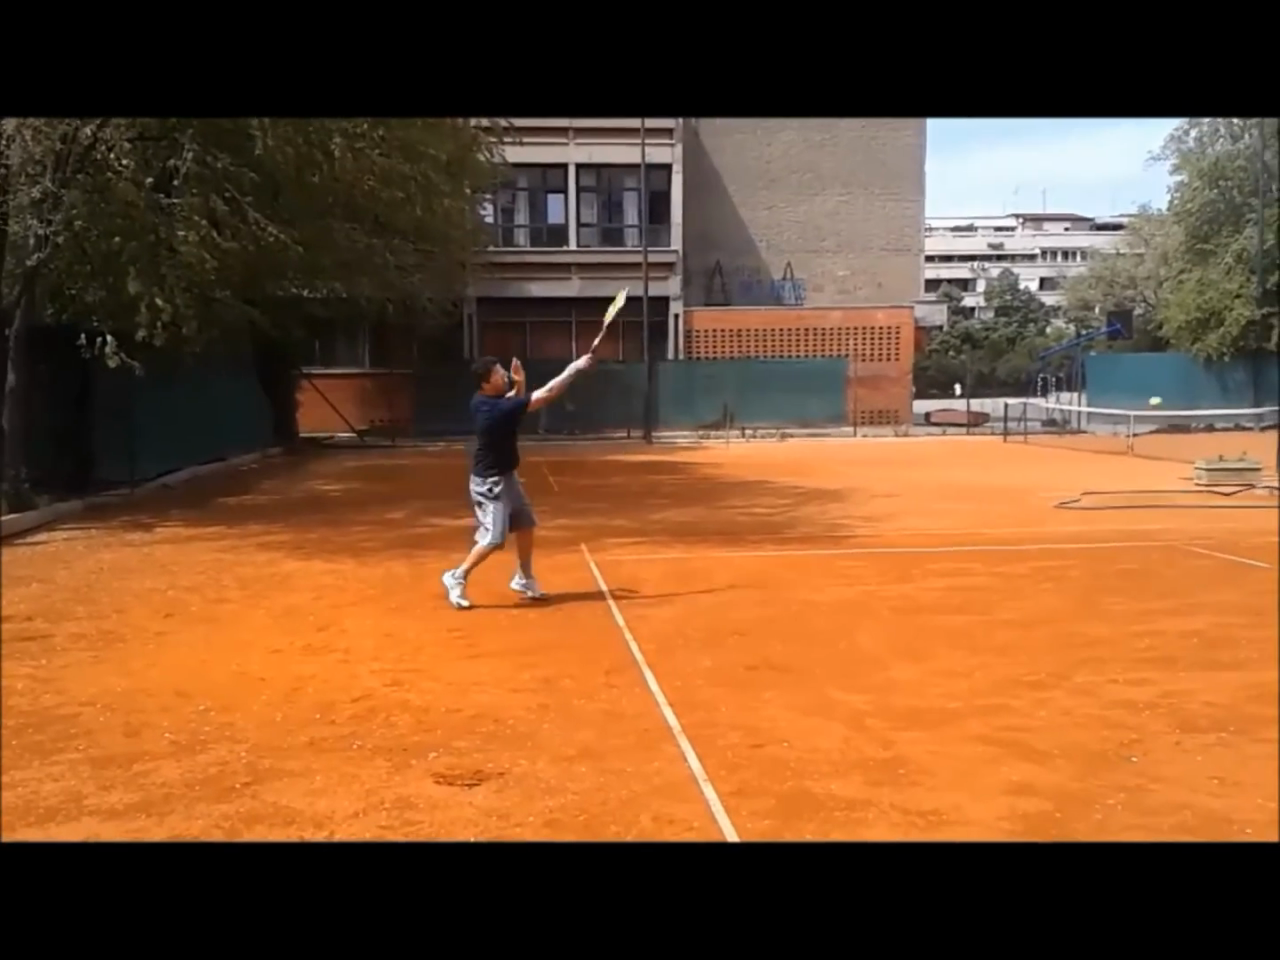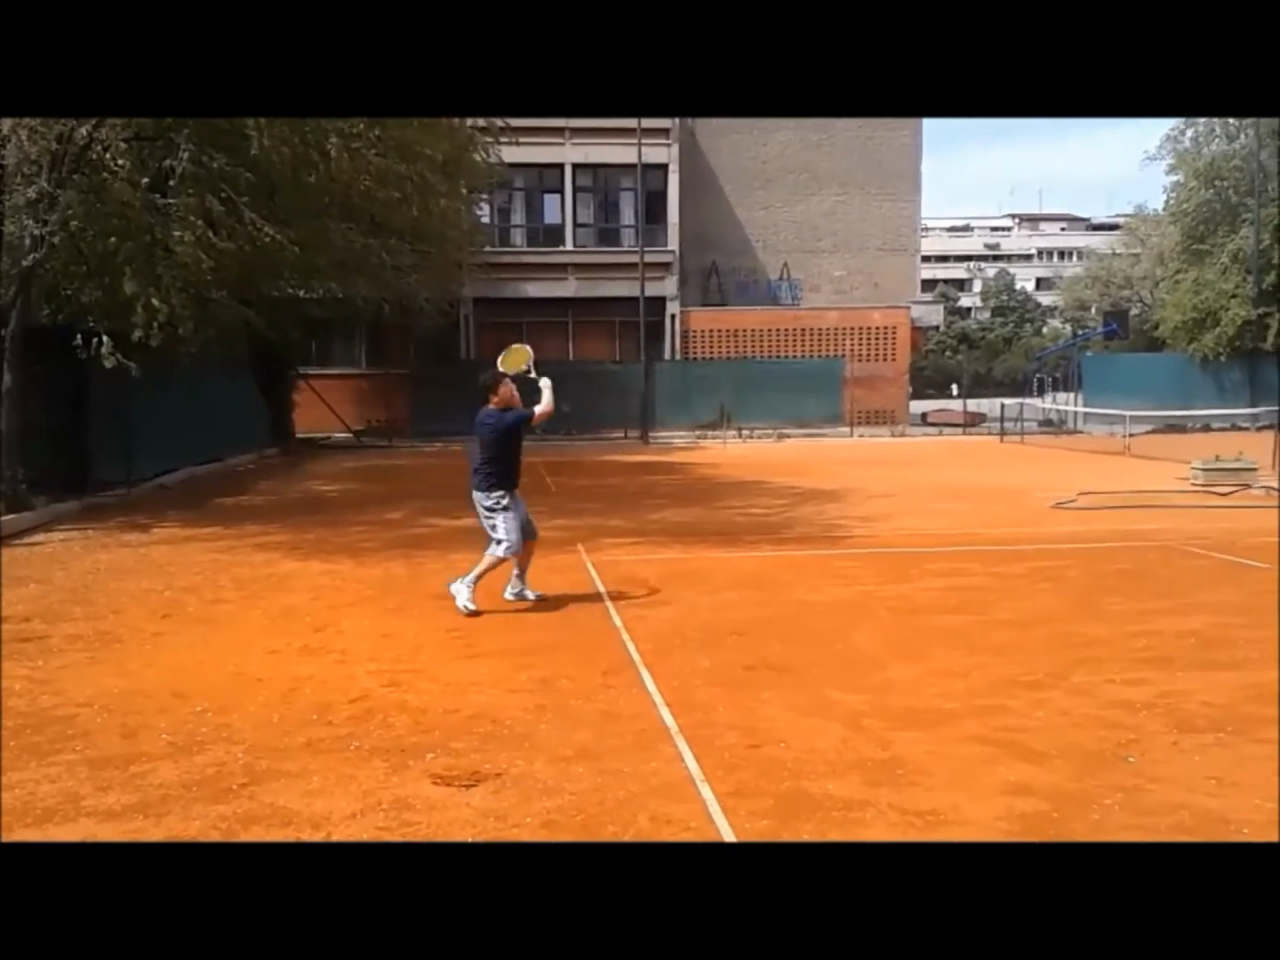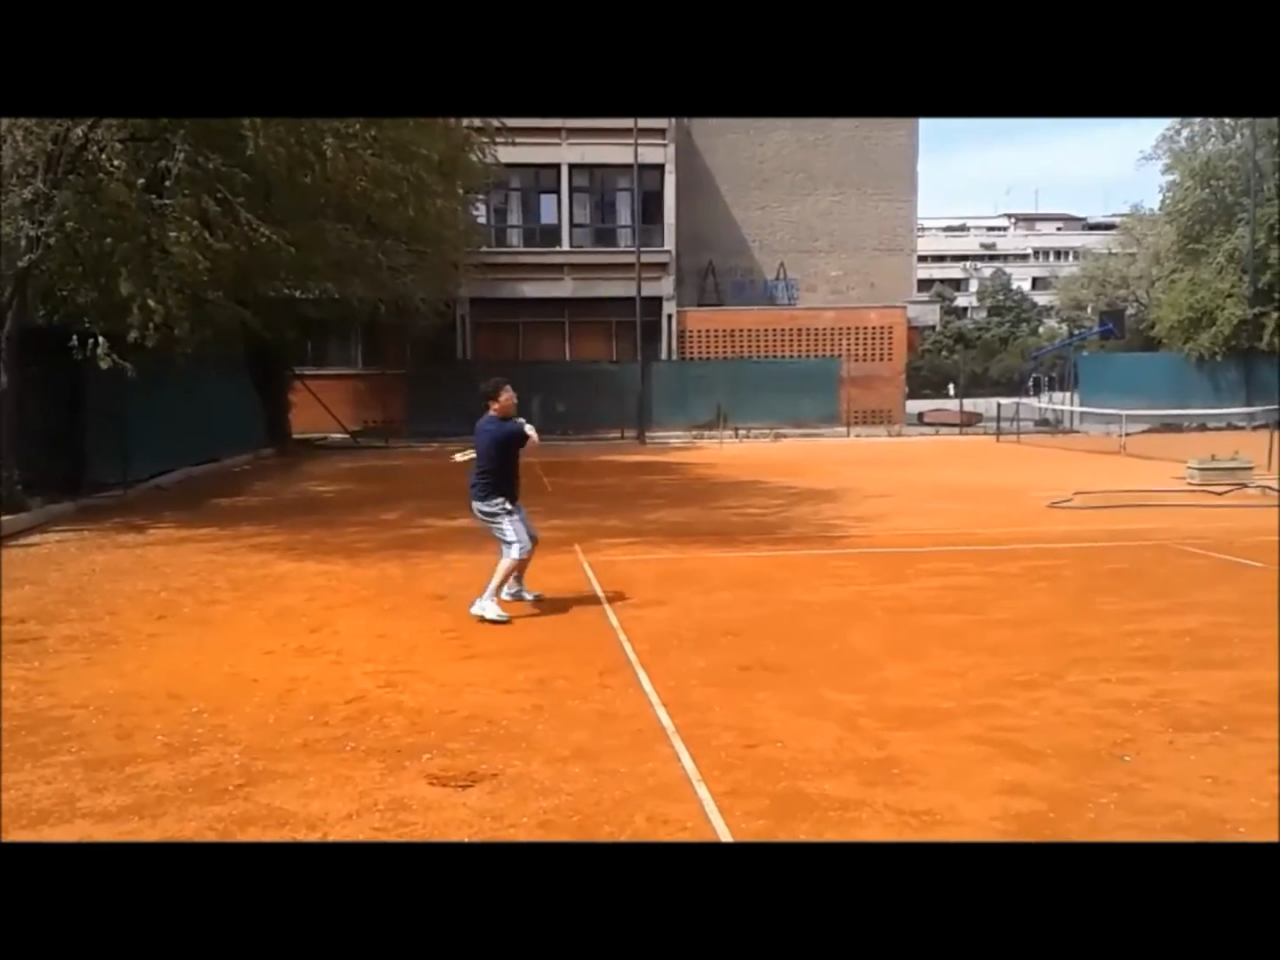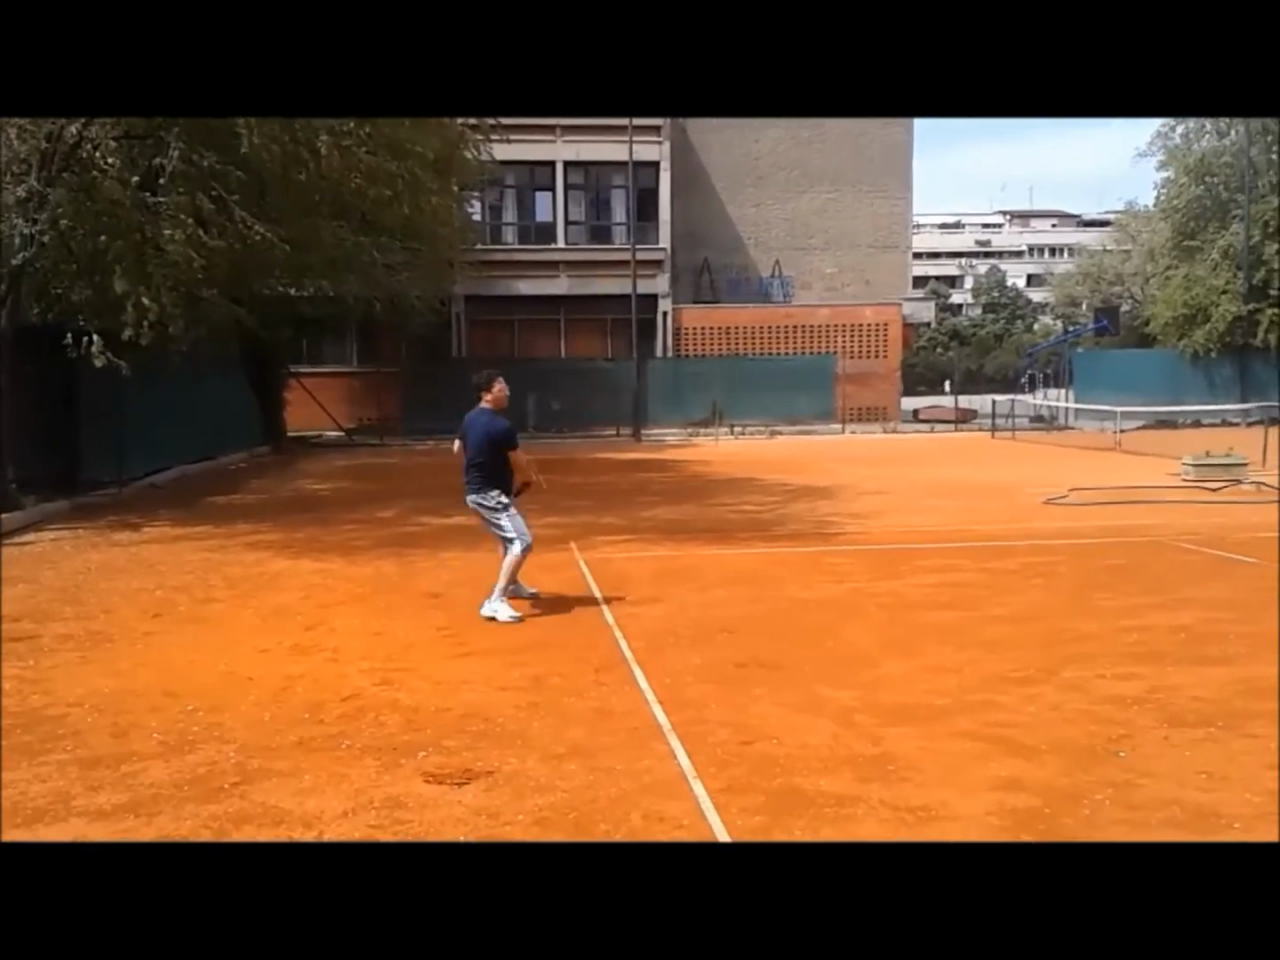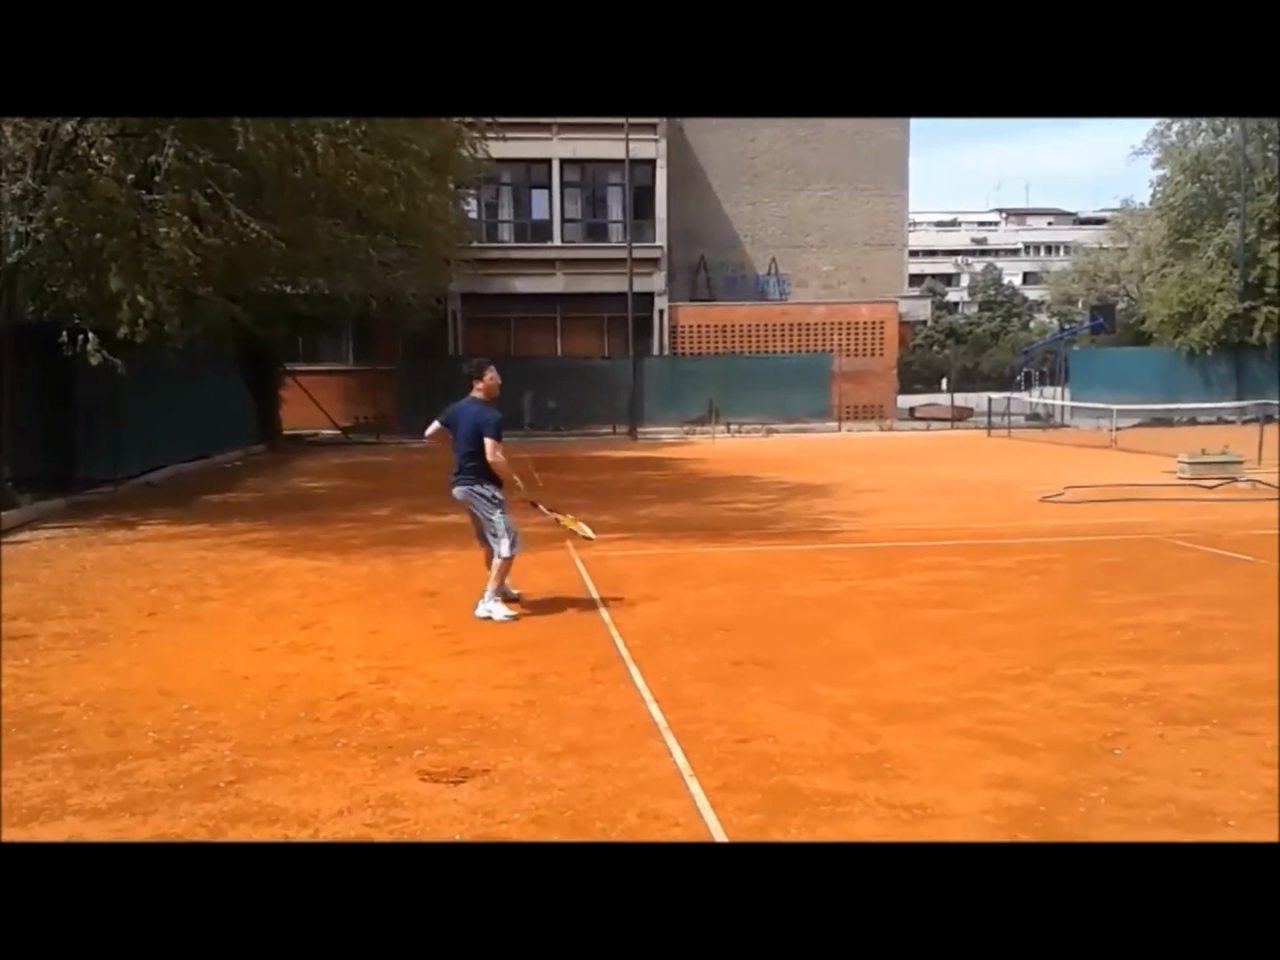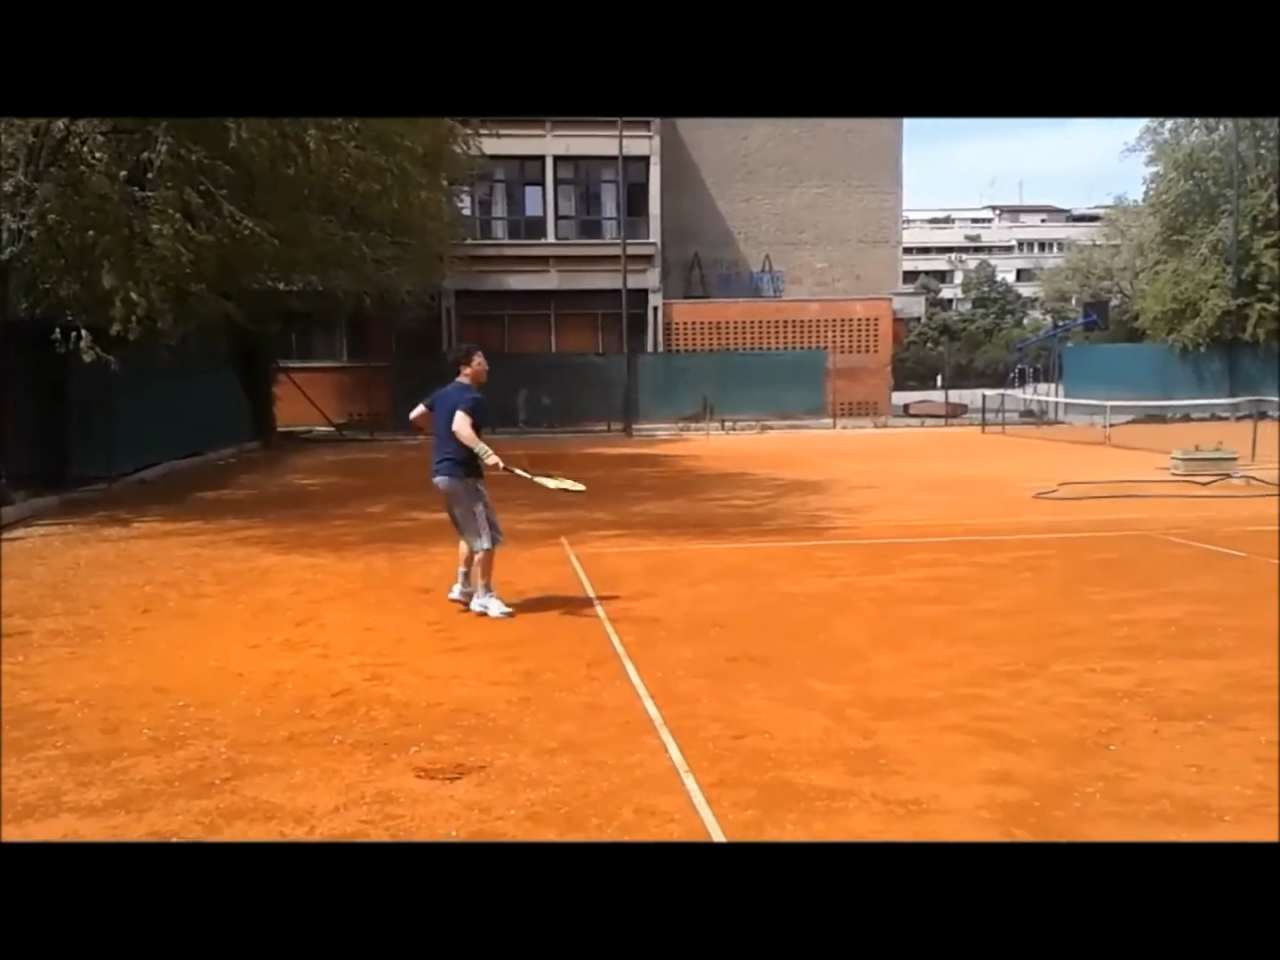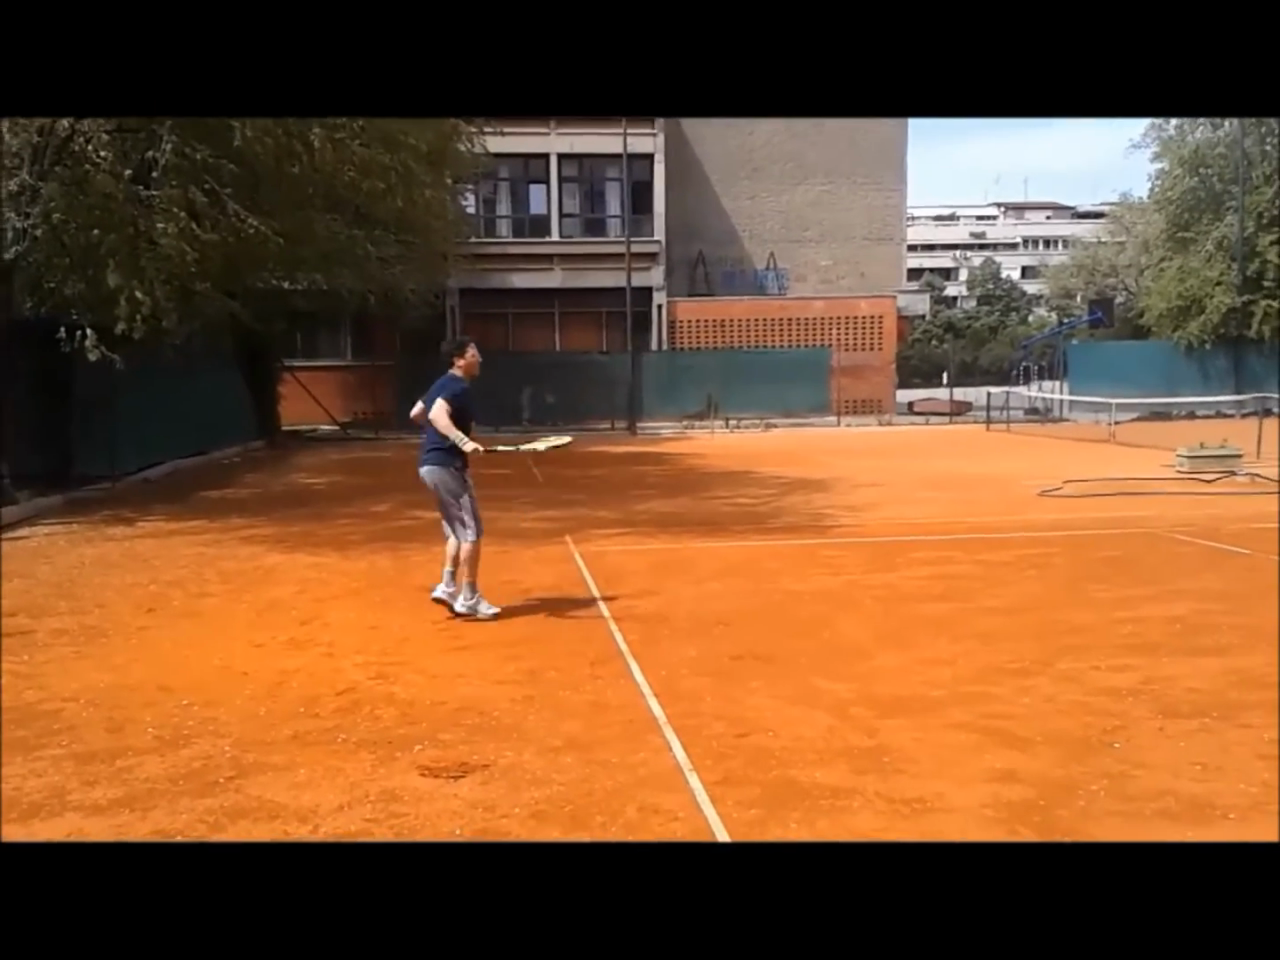
dt=0.1s
person 1, frame 1
left shoulder: (482, 401)
right shoulder: (499, 409)
left elbow: (517, 401)
right elbow: (546, 395)
left wrist: (519, 382)
right wrist: (574, 368)
left hip: (505, 476)
right hip: (491, 482)
left knee: (526, 526)
right knee: (493, 539)
left ankle: (524, 579)
right ankle: (457, 578)
person 1, frame 2
left shoulder: (487, 415)
right shoulder: (508, 421)
right elbow: (546, 410)
left wrist: (516, 402)
right wrist: (546, 386)
left hip: (503, 491)
right hip: (493, 495)
left knee: (529, 537)
right knee: (508, 546)
left ankle: (517, 585)
right ankle: (466, 585)
person 1, frame 3
left shoulder: (486, 424)
right shoulder: (506, 431)
right elbow: (533, 439)
left wrist: (522, 426)
right wrist: (526, 428)
left hip: (498, 498)
right hip: (493, 502)
left knee: (529, 540)
right knee: (520, 548)
left ankle: (513, 586)
right ankle: (486, 601)
person 1, frame 4
left shoulder: (470, 419)
right shoulder: (502, 426)
left elbow: (458, 449)
right elbow: (521, 467)
right wrist: (525, 478)
left hip: (477, 491)
right hip: (491, 494)
left knee: (513, 539)
right knee: (521, 543)
left ankle: (512, 585)
right ankle: (495, 602)
person 1, frame 5
left shoulder: (457, 409)
right shoulder: (491, 416)
left elbow: (430, 433)
right elbow: (493, 457)
right wrist: (512, 480)
left hip: (463, 483)
right hip: (481, 486)
left knee: (491, 540)
right knee: (507, 542)
left ankle: (497, 585)
right ankle: (489, 601)
person 1, frame 6
left shoulder: (444, 393)
right shoulder: (472, 397)
left elbow: (414, 417)
right elbow: (461, 428)
right wrist: (487, 454)
left hip: (443, 473)
right hip: (461, 475)
left knee: (469, 533)
right knee: (487, 536)
left ankle: (465, 588)
right ankle: (484, 597)
person 1, frame 7
left shoulder: (441, 385)
right shoulder: (458, 387)
left elbow: (416, 414)
right elbow: (437, 414)
right wrist: (463, 441)
left hip: (431, 464)
right hip: (447, 466)
left knee: (456, 530)
right knee: (471, 532)
left ankle: (448, 588)
right ankle: (469, 598)
